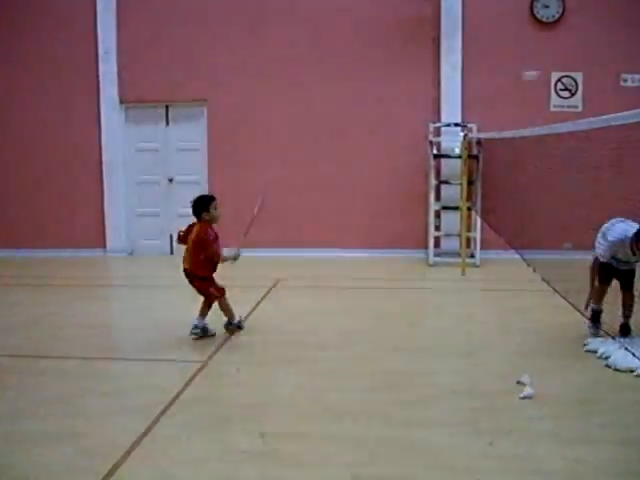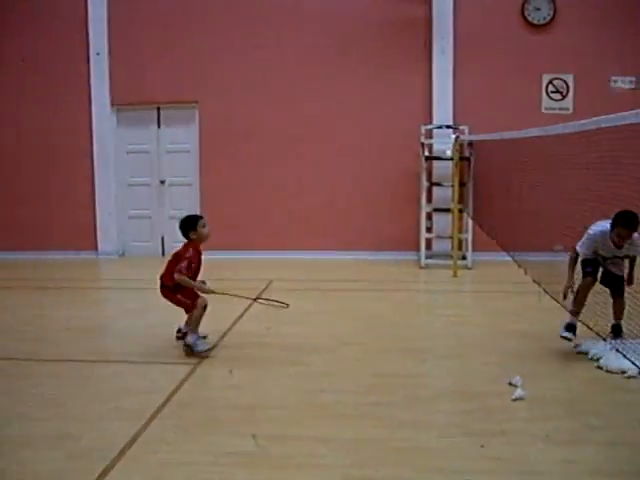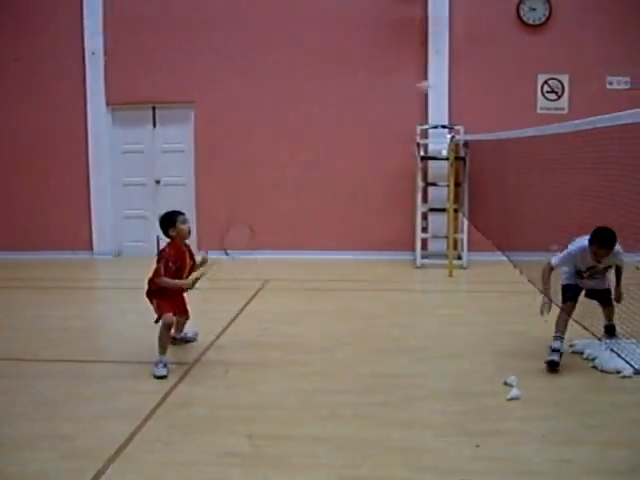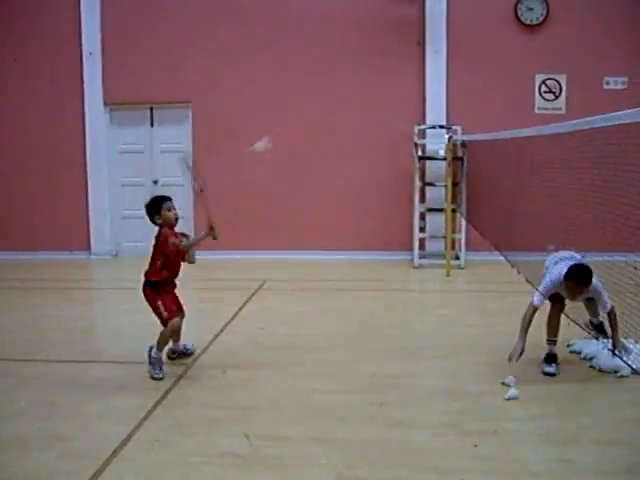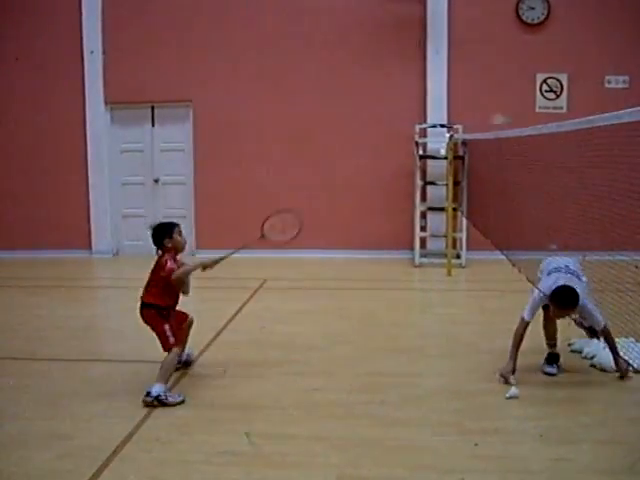
dt=0.2s
person 1, frame 1
left shoulder: (193, 227)
right shoulder: (211, 234)
left elbow: (180, 239)
right elbow: (218, 258)
right wrist: (233, 256)
left hip: (191, 272)
right hip: (200, 276)
left knee: (212, 296)
right knee: (221, 294)
left ankle: (198, 326)
right ankle: (232, 321)
person 1, frame 2
left shoulder: (195, 249)
right shoulder: (190, 252)
right elbow: (178, 276)
left wrist: (197, 283)
right wrist: (198, 287)
left hip: (182, 285)
right hip: (171, 287)
left knee: (198, 306)
right knee: (201, 302)
left ankle: (185, 331)
right ankle: (192, 339)
person 1, frame 3
left shoulder: (186, 248)
right shoulder: (168, 253)
left elbow: (188, 271)
right elbow: (160, 280)
left wrist: (199, 266)
right wrist: (183, 283)
left hip: (176, 292)
right hip: (159, 293)
left knee: (182, 317)
right knee: (168, 320)
left ankle: (178, 335)
right ankle: (161, 361)
person 1, frame 4
left shoulder: (175, 237)
right shoulder: (164, 235)
left elbow: (190, 259)
right elbow: (183, 249)
left wrist: (187, 242)
right wrist: (205, 236)
left hip: (166, 285)
right hip: (156, 287)
left knee: (179, 316)
right knee: (173, 323)
left ankle: (176, 348)
right ankle: (156, 353)
person 1, frame 5
left shoulder: (173, 262)
right shoulder: (167, 260)
left elbow: (184, 290)
right elbow: (174, 277)
left wrist: (187, 269)
right wrist: (201, 265)
left hip: (164, 308)
right hip: (155, 310)
left knee: (187, 321)
right knee: (174, 347)
left ankle: (181, 357)
right ankle: (156, 392)
person 2, frame 1
right shoulder: (615, 239)
right elbow: (597, 261)
right wrist: (592, 289)
left knee: (627, 289)
right knee: (604, 281)
left ankle: (625, 323)
right ankle: (595, 310)
person 2, frame 2
right shoulder: (596, 233)
right elbow: (575, 252)
right wrist: (569, 279)
left hip: (615, 262)
right hip: (592, 255)
left knee: (618, 295)
right knee: (588, 281)
left ankle: (617, 325)
right ankle: (571, 323)
person 2, frame 3
left shoulder: (617, 253)
right shoulder: (576, 249)
right elbow: (548, 267)
left wrist: (618, 287)
right wrist: (546, 296)
right hip: (573, 274)
left knee: (607, 303)
right knee: (568, 305)
left ankle: (609, 325)
right ankle: (556, 348)
person 2, frame 4
left shoulder: (593, 285)
right shoulder: (553, 280)
left elbow: (610, 310)
right elbow: (531, 308)
left wrist: (616, 338)
right wrist: (520, 342)
left knee: (591, 302)
right knee: (557, 306)
left ankle: (595, 323)
right ankle: (551, 353)
person 2, frame 5
left shoulder: (582, 302)
right shoulder: (541, 294)
left elbow: (603, 329)
right elbow: (522, 324)
left wrist: (618, 359)
right wrist: (511, 361)
right knee: (548, 316)
left ankle: (583, 322)
right ankle: (552, 354)
